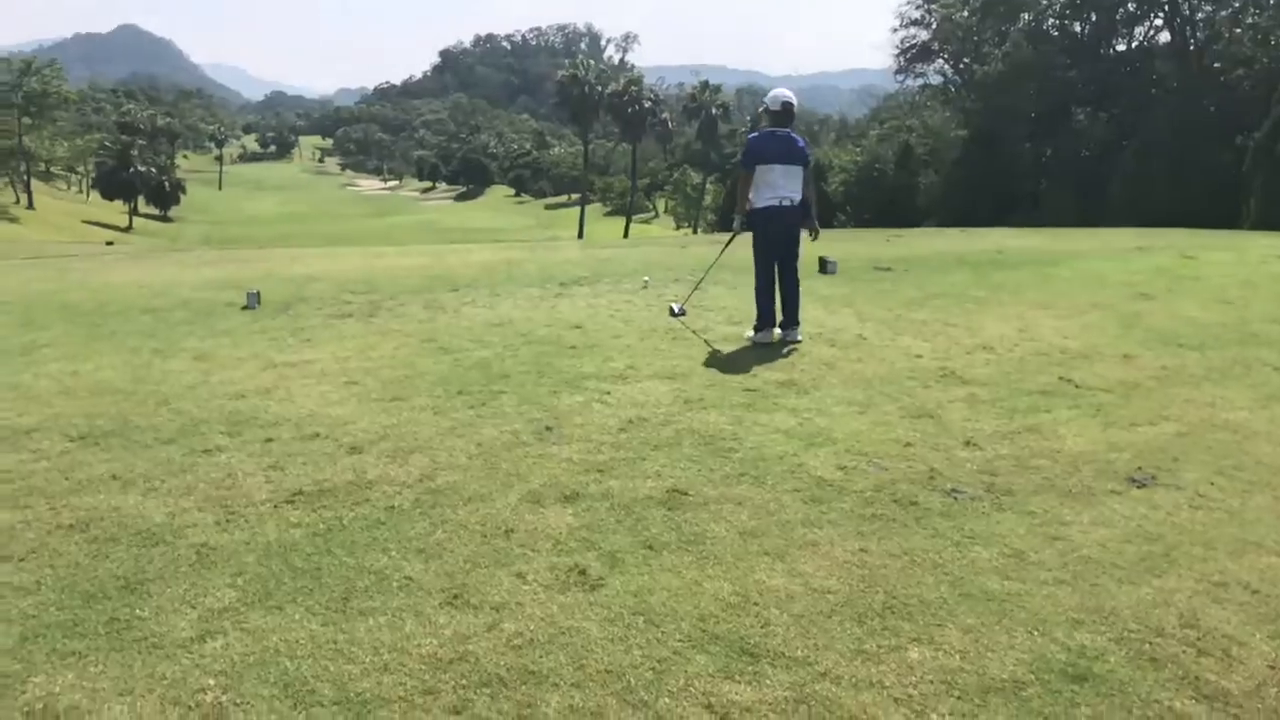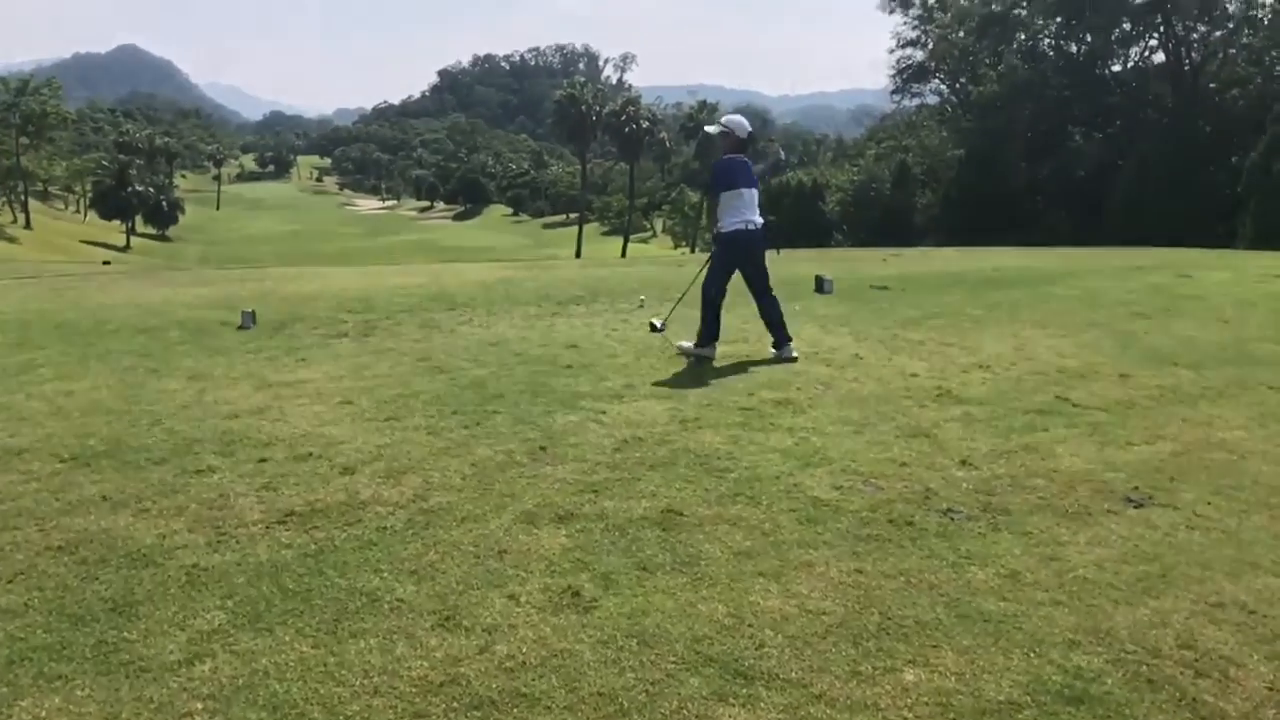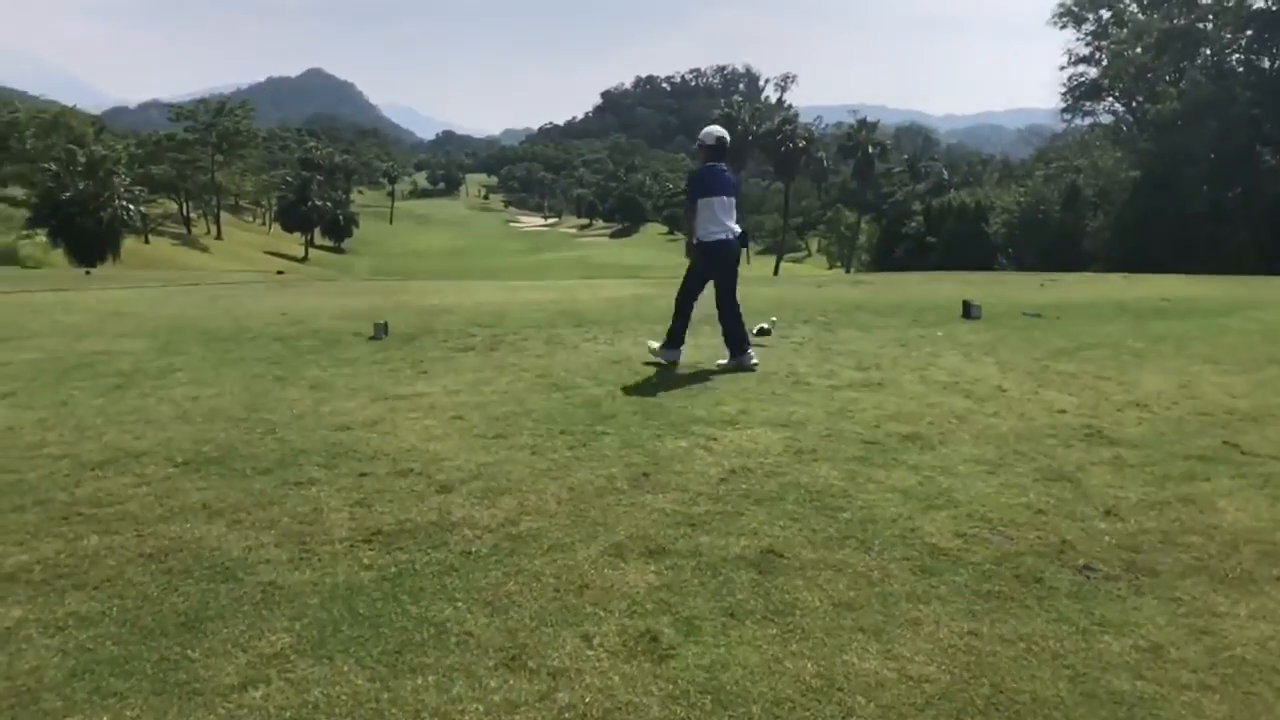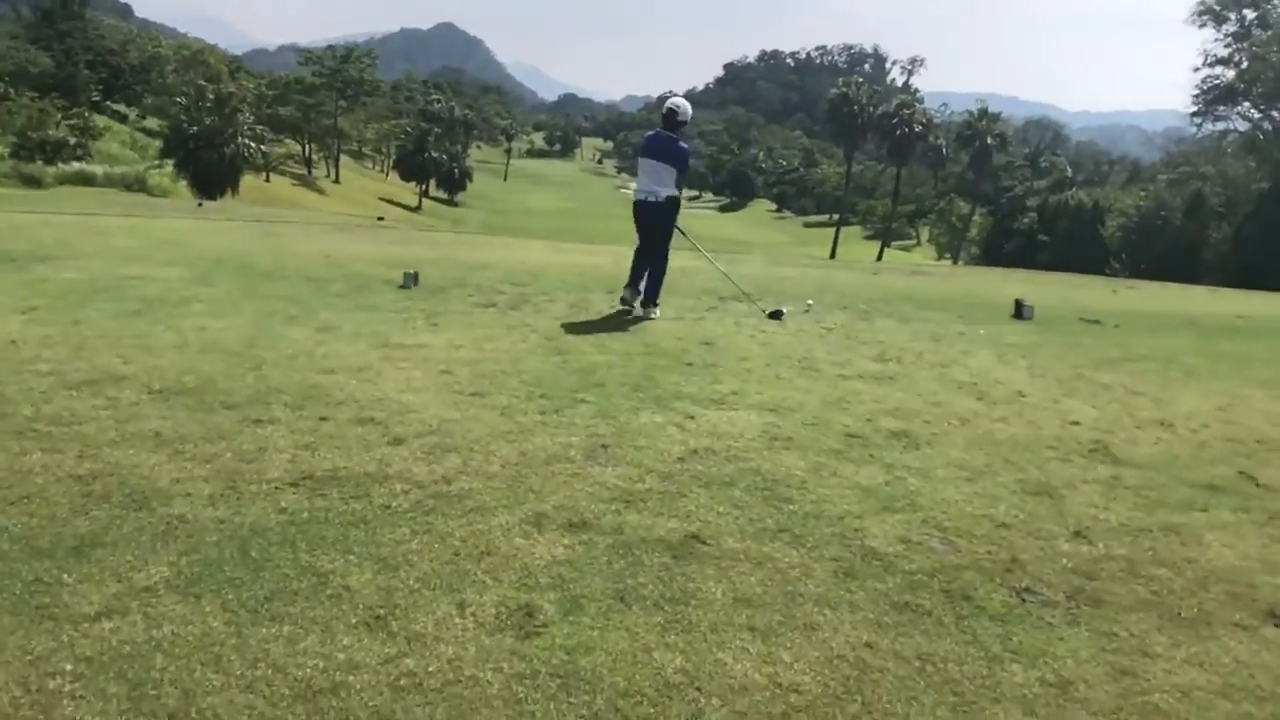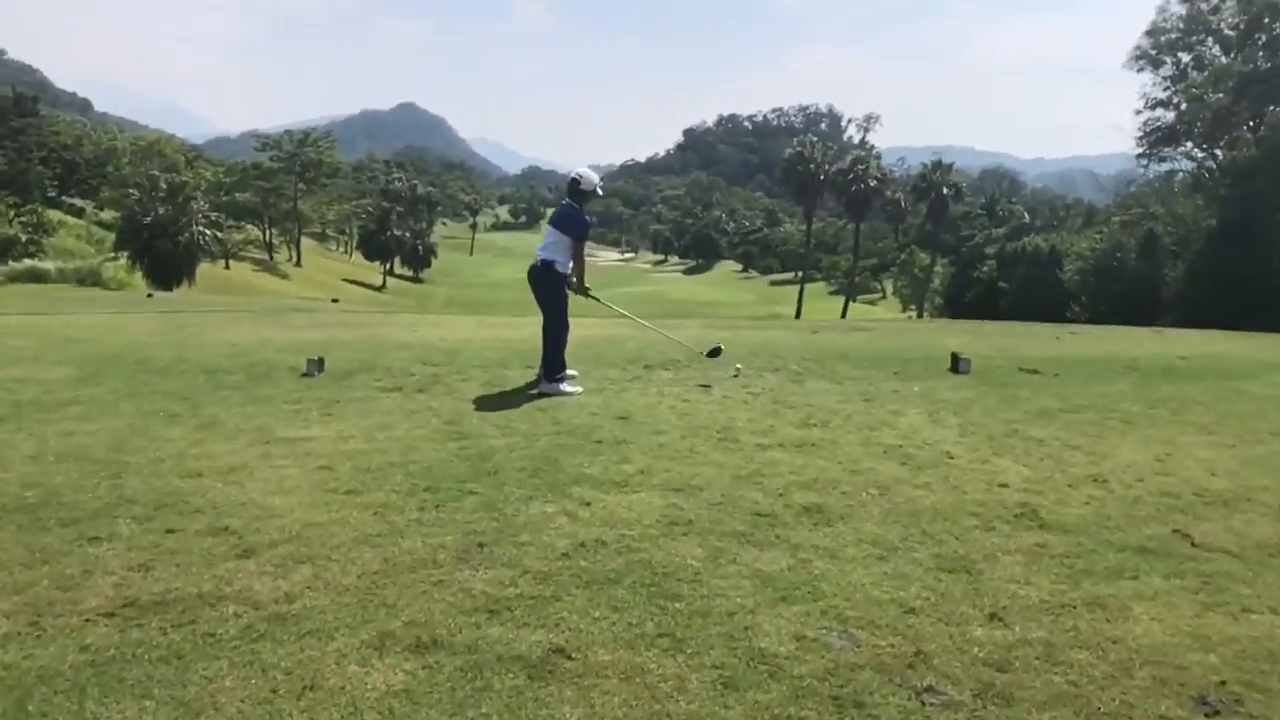
dt=1s
person 1, frame 1
left shoulder: (755, 142)
right shoulder: (800, 145)
left elbow: (745, 183)
right elbow: (808, 185)
left wrist: (739, 214)
right wrist: (811, 218)
left hip: (765, 213)
right hip: (792, 213)
left knee: (765, 272)
right knee: (789, 271)
left ankle: (765, 327)
right ankle: (791, 327)
person 1, frame 2
left shoulder: (719, 168)
right shoulder: (747, 167)
left elbow: (713, 209)
left wrist: (718, 234)
left hip: (730, 238)
right hip: (754, 235)
left knee: (712, 291)
right knee: (762, 292)
left ankle: (706, 344)
right ankle: (784, 345)
person 1, frame 3
left shoulder: (698, 176)
right shoulder: (729, 178)
left elbow: (691, 215)
right elbow: (725, 213)
left wrist: (692, 242)
left hip: (708, 246)
right hip: (730, 244)
left knee: (685, 298)
right knee: (727, 301)
left ankle: (671, 348)
right ankle: (741, 353)
person 1, frame 4
left shoulder: (648, 140)
right shoulder: (682, 150)
left elbow: (646, 172)
right elbow: (678, 185)
right wrist: (674, 210)
left hip: (642, 203)
right hip: (664, 206)
left knee: (644, 250)
right knee: (659, 256)
left ankle: (632, 289)
right ankle: (650, 304)
person 1, frame 5
left shoulder: (563, 210)
right shoulder: (580, 219)
right elbow: (578, 256)
left wrist: (571, 277)
right wrist: (581, 283)
left hip: (540, 270)
right hip: (551, 274)
left knee: (553, 323)
right knee: (558, 326)
left ankle: (549, 368)
right ankle: (552, 380)
